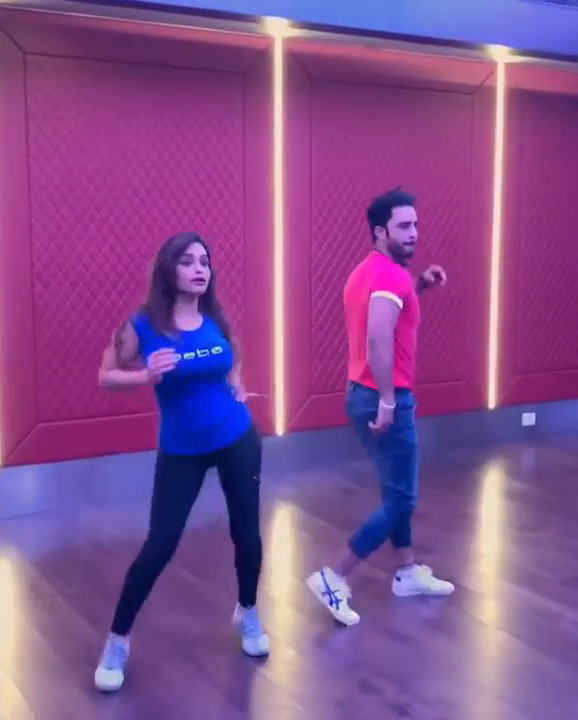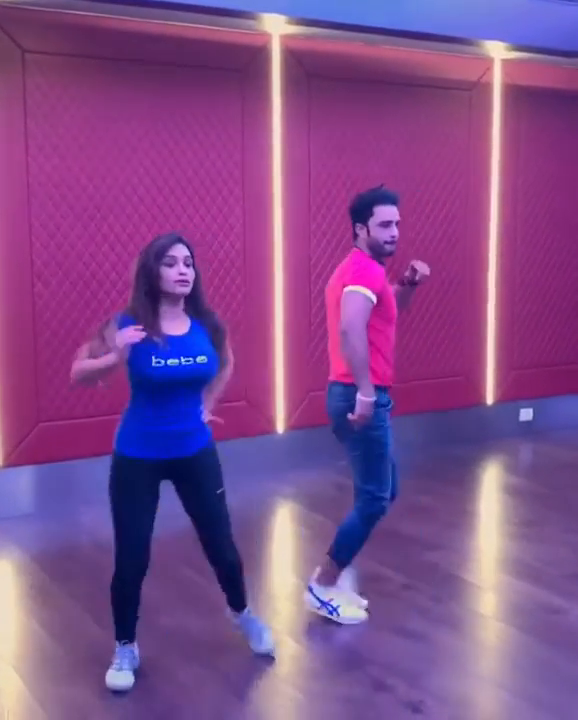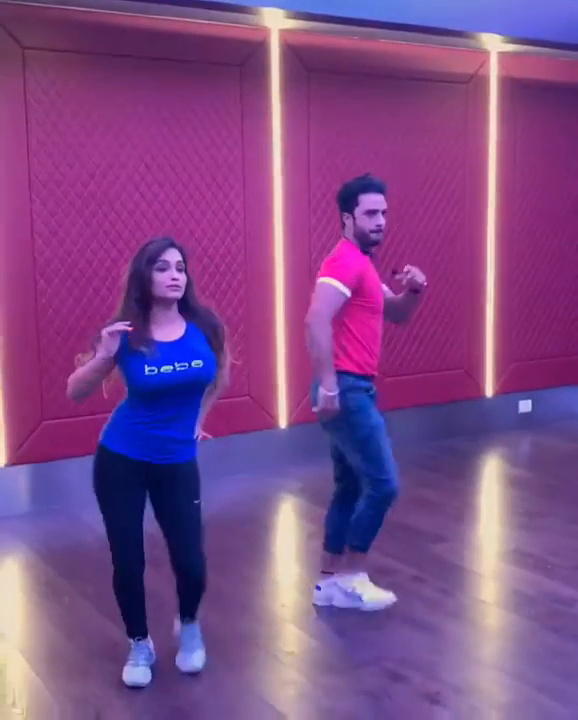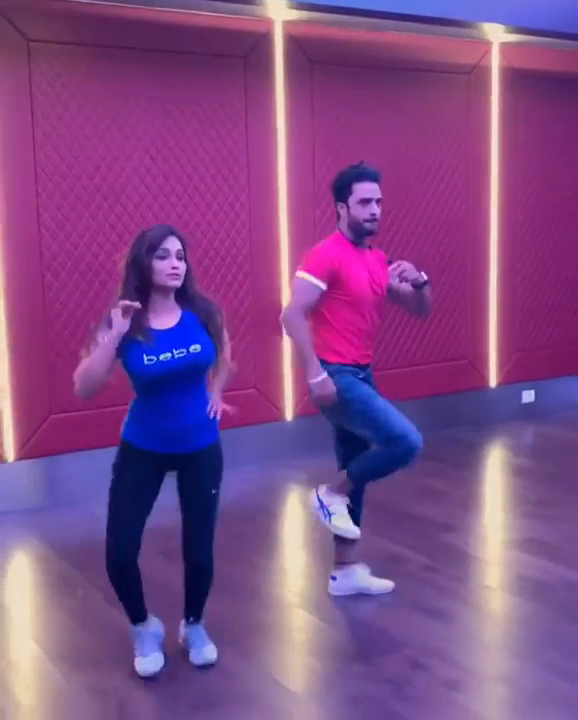
dt=0.2s
person 1, frame 1
left shoulder: (217, 321)
right shoulder: (143, 326)
right elbow: (106, 376)
left wrist: (236, 389)
right wrist: (146, 375)
left hip: (236, 441)
right hip: (180, 451)
left knee: (246, 535)
right knee: (159, 545)
left ankle: (247, 615)
right ankle: (117, 642)
person 1, frame 2
left shoulder: (208, 325)
right shoulder: (128, 326)
left elbow: (225, 365)
right elbow: (78, 373)
left wrist: (206, 404)
right wrist: (115, 356)
left hip: (195, 453)
right hip: (137, 457)
left knee: (221, 548)
right knee: (131, 559)
left ankle: (243, 615)
right ankle: (125, 649)
person 1, frame 3
left shoulder: (205, 325)
right shoulder: (124, 335)
left elbow: (220, 371)
right elbow: (75, 392)
right wrist: (104, 356)
left hip: (177, 460)
right hip: (121, 459)
left knee: (191, 562)
right knee: (128, 562)
left ankle: (188, 627)
right ankle: (139, 645)
person 1, frame 4
left shoulder: (202, 313)
right shoulder: (125, 322)
left elbow: (222, 355)
right elbow: (83, 388)
left wrist: (213, 395)
right wrist: (114, 336)
left hip: (200, 447)
right hip: (143, 450)
left knee: (199, 550)
right knee: (120, 551)
left ankle: (194, 627)
right ankle: (145, 630)
person 2, frame 1
left shoulder: (367, 272)
right shoulder: (390, 274)
right elbow: (379, 336)
left wrist: (420, 286)
right wrist: (386, 400)
left hip: (364, 393)
right hip: (384, 400)
left knee: (398, 491)
right knee: (400, 498)
left ankle: (409, 573)
right ankle: (332, 577)
person 2, frame 2
left shoulder: (356, 269)
right shoulder: (367, 270)
left elbow: (384, 308)
right elbow: (350, 329)
left wrist: (408, 284)
right wrist: (365, 392)
left hip: (349, 395)
right hip: (360, 398)
left knee: (378, 489)
right knee: (373, 499)
left ankle: (337, 576)
right ankle: (324, 588)
person 2, frame 3
left shoulder: (358, 263)
right shoulder: (345, 262)
left elbow: (397, 314)
right elbow: (316, 321)
left wrist: (413, 290)
right wrist: (326, 383)
left hip: (353, 389)
right hip: (347, 391)
left knee: (349, 486)
right knee: (383, 485)
left ankle: (331, 581)
right ankle: (351, 577)
person 2, frame 4
left shoulder: (377, 259)
right shoulder: (326, 255)
left elbow: (421, 310)
right elbow: (293, 315)
left wrist: (418, 281)
right wrist: (314, 373)
left hip: (359, 375)
right hip: (336, 377)
left knee: (356, 469)
right knee: (405, 441)
left ankle: (347, 570)
right ankle: (334, 495)
